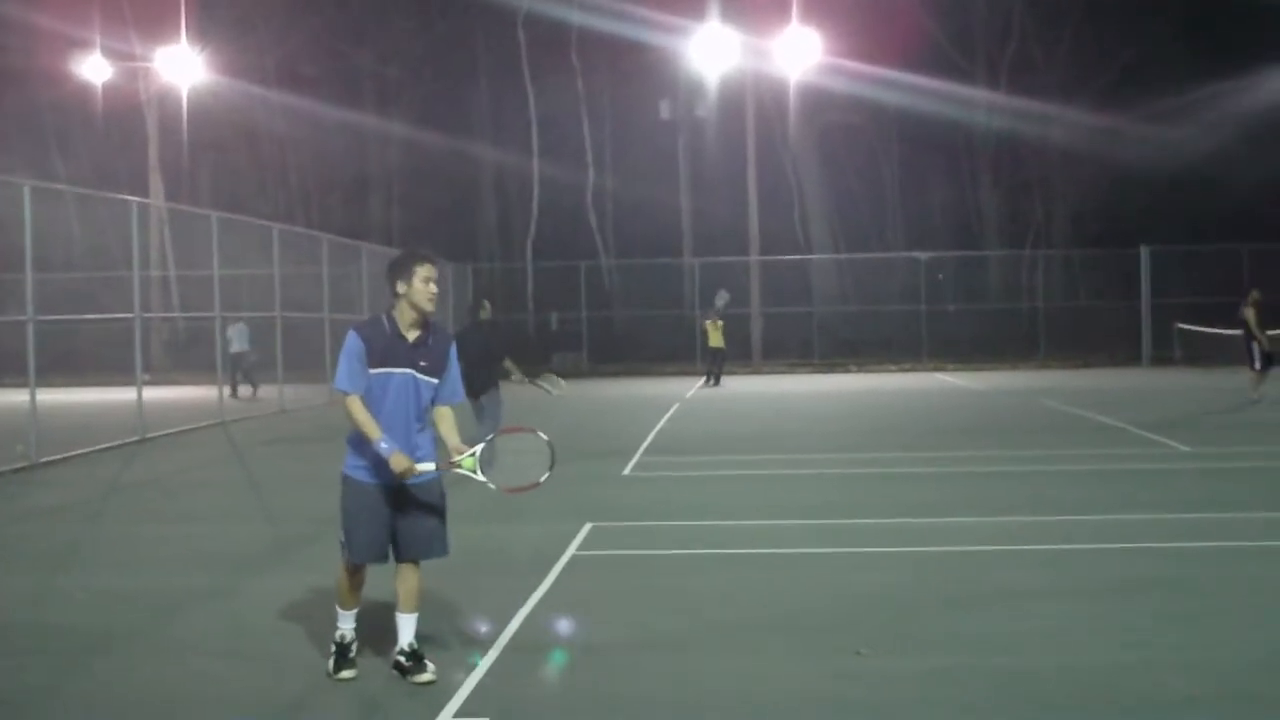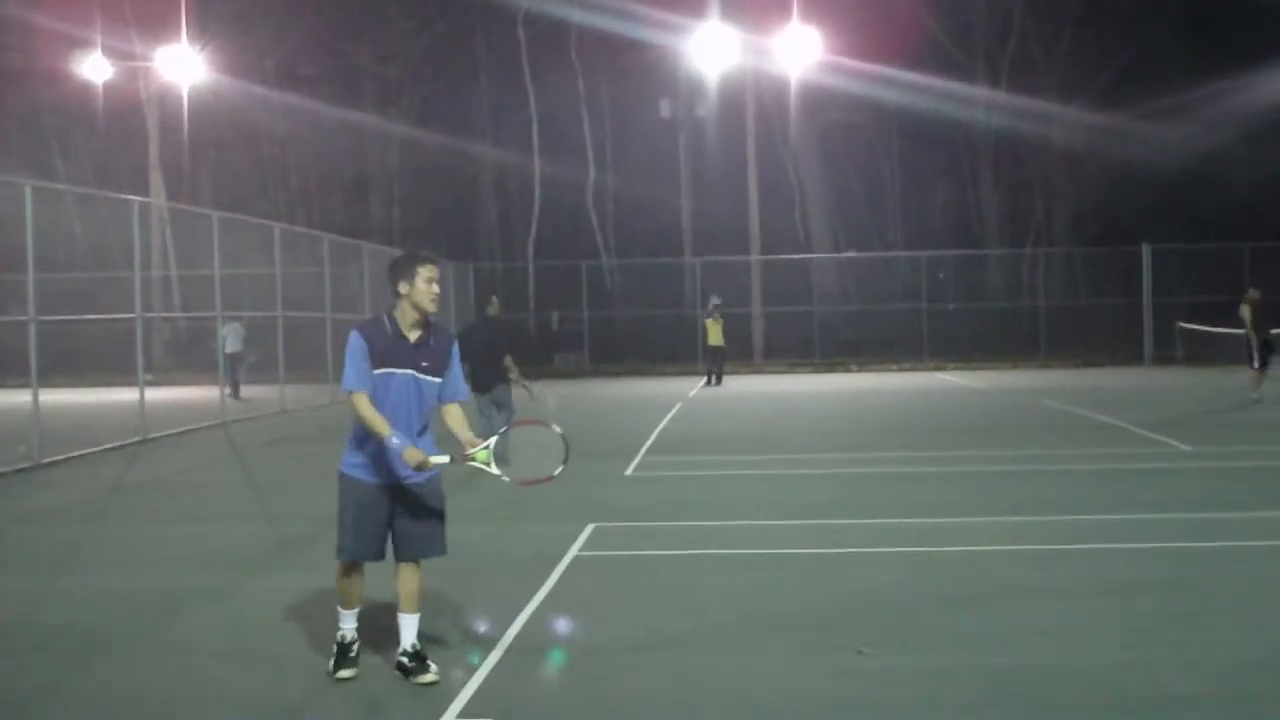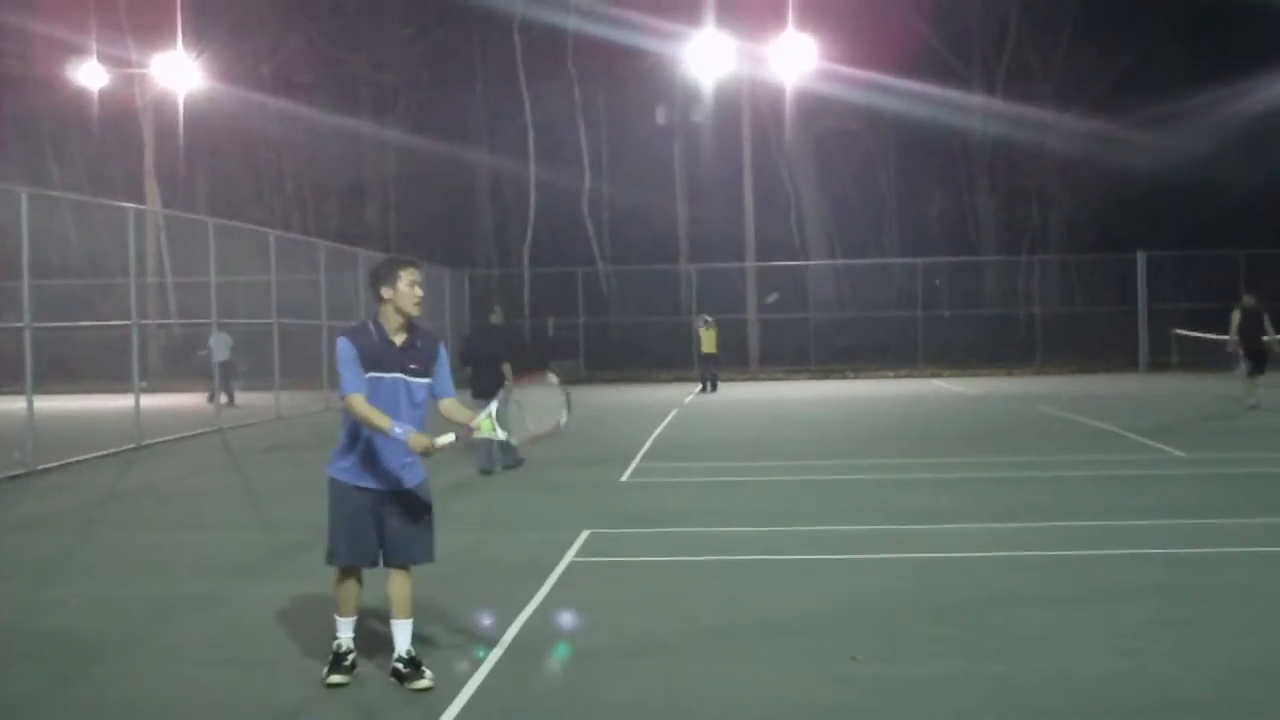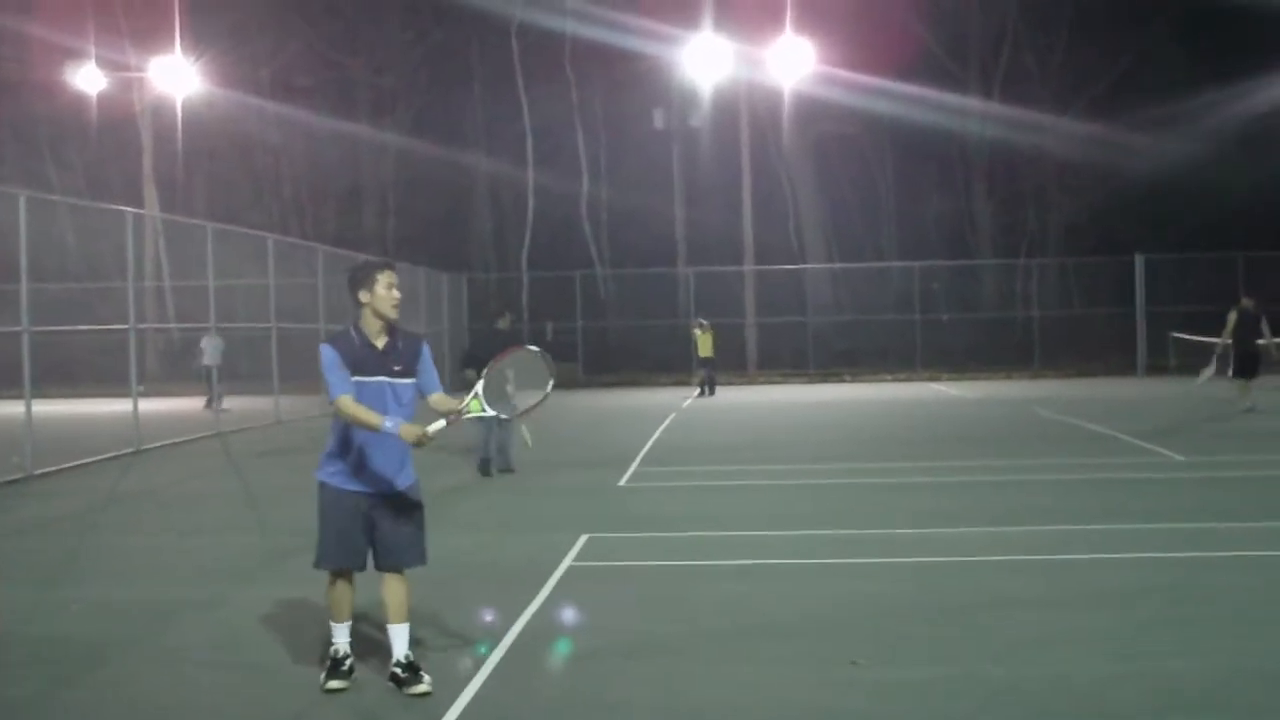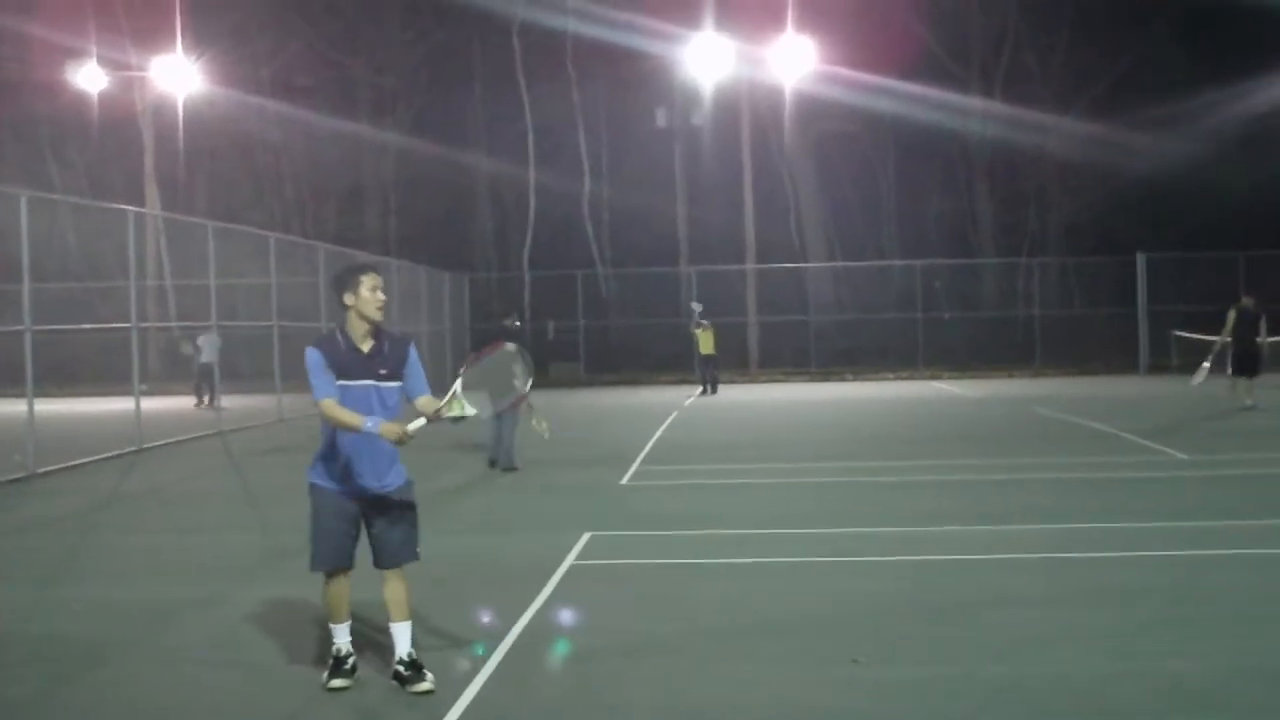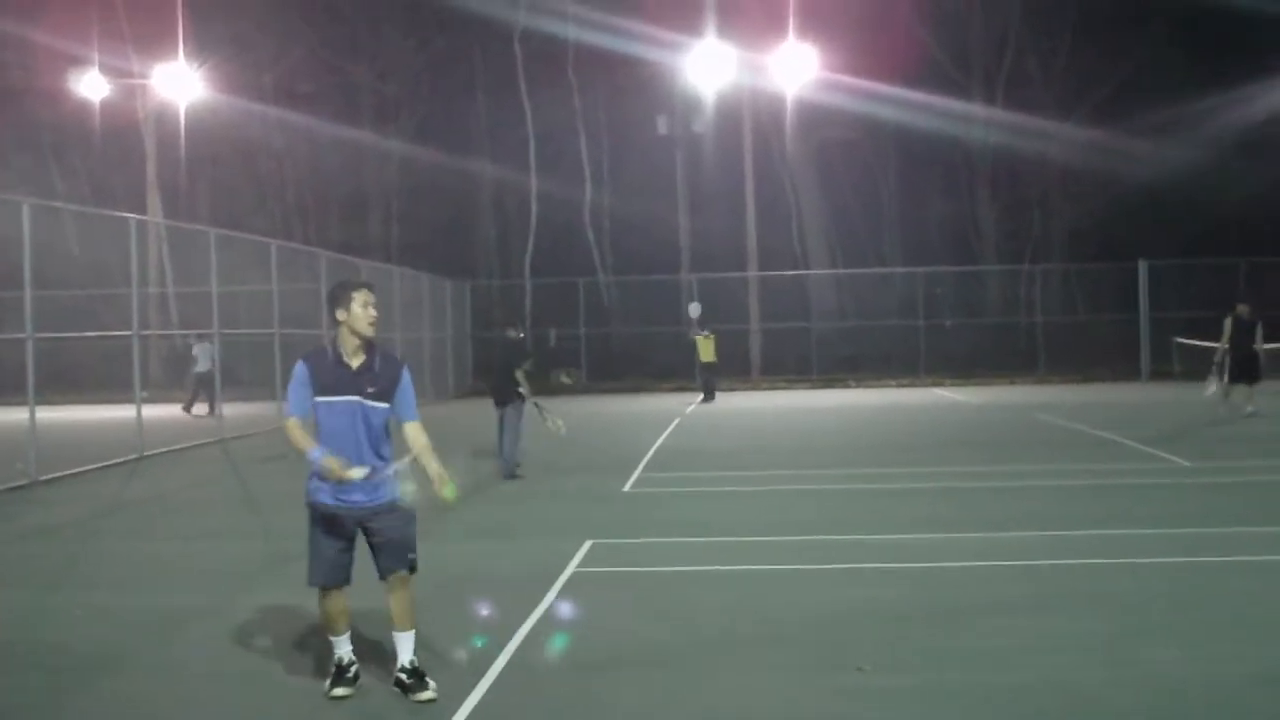
dt=0.2s
person 1, frame 1
left shoulder: (442, 344)
right shoulder: (362, 337)
left elbow: (442, 405)
right elbow: (352, 401)
left wrist: (454, 443)
right wrist: (388, 450)
left hip: (419, 472)
right hip: (366, 471)
left knee: (411, 558)
right knee: (356, 559)
left ankle: (406, 647)
right ankle: (345, 637)
person 1, frame 2
left shoulder: (445, 344)
right shoulder: (365, 337)
left elbow: (449, 403)
right elbow: (359, 401)
left wrist: (468, 437)
right wrist: (399, 445)
left hip: (418, 474)
right hip: (365, 471)
left knee: (411, 558)
right knee: (354, 559)
left ankle: (408, 648)
right ankle: (347, 638)
person 1, frame 3
left shoulder: (431, 346)
right shoulder: (352, 342)
left elbow: (445, 401)
right elbow: (356, 405)
left wrist: (470, 419)
right wrist: (404, 433)
left hip: (406, 479)
right hip: (354, 476)
left knee: (401, 564)
right knee: (349, 565)
left ankle: (403, 655)
right ankle: (344, 647)
person 1, frame 4
left shoulder: (414, 347)
right shoulder: (335, 349)
left elbow: (435, 397)
right elbow: (346, 407)
left wrist: (461, 407)
right wrist: (395, 426)
left hip: (397, 481)
right hip: (344, 480)
left knee: (396, 568)
right knee: (342, 569)
left ankle: (401, 660)
right ankle: (341, 652)
person 1, frame 5
left shoulder: (401, 350)
right shoulder: (321, 352)
left elbow: (423, 400)
right elbow: (330, 409)
right wrist: (376, 427)
left hip: (389, 482)
right hip: (335, 482)
left knee: (395, 567)
right knee: (335, 569)
left ankle: (404, 657)
right ankle: (342, 651)
person 1, frame 6
left shoulder: (394, 371)
right shoulder: (311, 368)
left elbow: (411, 427)
right elbow: (294, 425)
left wrist: (436, 470)
right wrist: (322, 459)
left hip: (383, 496)
right hip: (330, 500)
left knee: (399, 576)
right knee: (329, 586)
left ankle: (406, 666)
right ankle: (344, 661)
person 2, frame 1
left shoulder: (463, 334)
right shoulder: (488, 331)
left elbow: (460, 360)
right elbow: (501, 356)
right wrist: (516, 372)
left hip: (471, 384)
right hip: (487, 383)
left knee: (483, 422)
right knee: (491, 422)
left ankle: (486, 456)
right ankle: (483, 457)
person 2, frame 2
left shoulder: (471, 329)
right shoulder: (494, 326)
left elbow: (465, 356)
right elbow: (503, 352)
right wrist: (515, 372)
left hip: (478, 382)
right hip: (497, 379)
left knee: (487, 417)
right knee: (506, 412)
person 2, frame 3
left shoulder: (474, 337)
right shoulder: (501, 335)
left elbow: (466, 362)
right elbow: (505, 361)
right wrist: (510, 380)
left hip: (479, 388)
right hip: (498, 386)
left ankle: (486, 464)
right ankle: (509, 459)
person 2, frame 4
left shoulder: (480, 340)
right shoulder: (508, 339)
left elbow: (467, 365)
left wrist: (475, 380)
left knee: (486, 427)
right knee: (504, 426)
left ankle: (484, 459)
right ankle: (503, 463)
person 2, frame 5
left shoulder: (494, 337)
right shoulder: (514, 335)
left knee: (497, 421)
right knee: (509, 423)
left ankle: (494, 456)
right ankle: (506, 461)
person 2, frame 6
left shoulder: (502, 345)
right shoulder: (516, 345)
right elbow: (516, 368)
left wrist: (523, 368)
right wrist: (525, 386)
left hip: (498, 392)
right hip: (512, 393)
left knee: (504, 429)
right knee: (512, 431)
left ankle: (507, 463)
right ankle: (508, 469)
